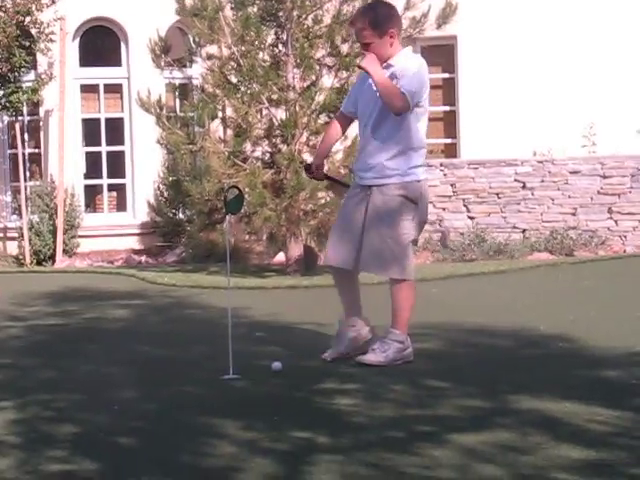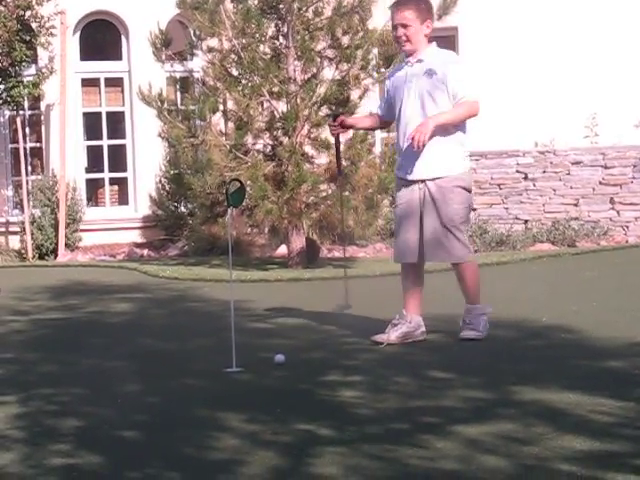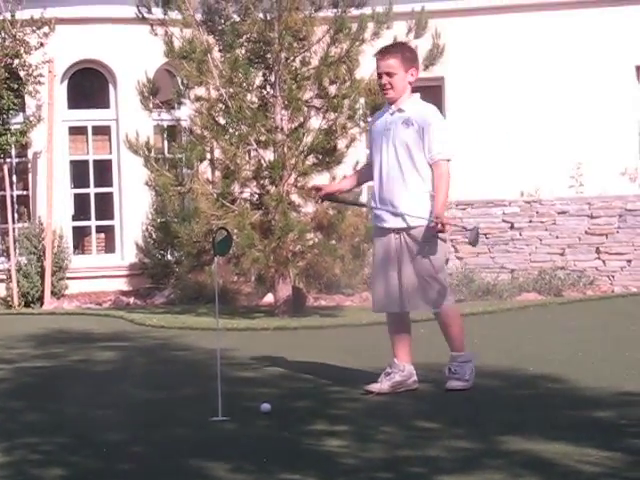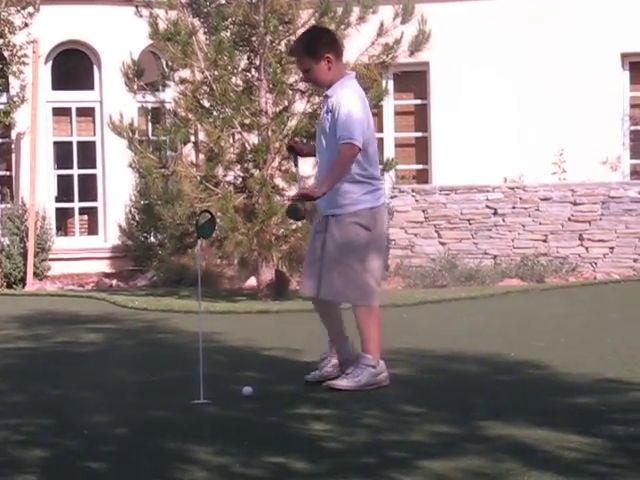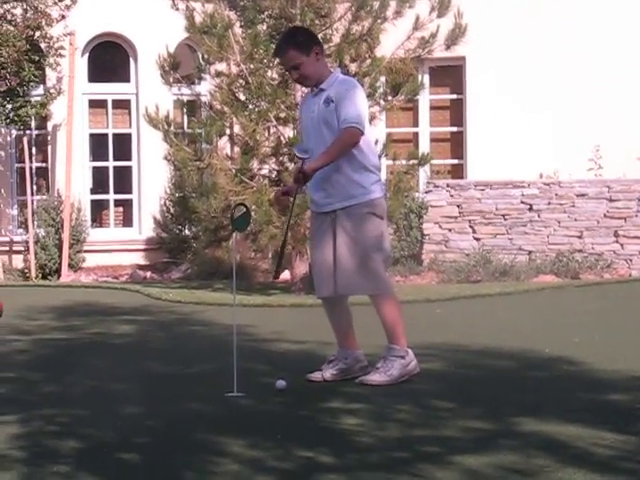
dt=1s
person 1, frame 1
left shoulder: (413, 66)
right shoulder: (366, 76)
left elbow: (399, 104)
right elbow: (343, 118)
left wrist: (375, 71)
right wrist: (320, 155)
left hip: (400, 182)
right hip: (363, 181)
left knee: (396, 261)
right knee: (339, 256)
left ankle: (398, 340)
right ankle: (354, 324)
person 1, frame 2
left shoulder: (446, 62)
right shoulder: (395, 75)
left elbow: (472, 106)
right elbow: (385, 118)
left wrist: (432, 121)
right wrist: (354, 122)
left hip: (447, 173)
right hip: (408, 175)
left knee: (455, 247)
right knee: (407, 250)
left ankle: (476, 313)
right ankle: (411, 320)
person 1, frame 3
left shoulder: (426, 115)
right shoulder: (378, 120)
left elbow: (441, 164)
left wrist: (440, 207)
right wrist: (337, 185)
left hip: (420, 223)
right hip: (386, 223)
left knee: (435, 294)
right knee: (390, 299)
left ankle: (461, 360)
right ankle: (402, 369)
person 1, frame 4
left shoulder: (347, 97)
right shoulder: (333, 98)
left elbow: (350, 149)
left wrist: (321, 187)
right wrist: (308, 149)
left hip: (356, 208)
right hip: (333, 209)
left knee: (359, 288)
right knee: (317, 285)
left ankle: (372, 364)
right ankle: (341, 351)
person 1, frame 5
left shoulder: (347, 89)
right shoulder: (306, 103)
left elbow: (353, 133)
left wrist: (317, 164)
right wrist: (293, 187)
left hip: (360, 200)
right hip: (323, 205)
left knee: (373, 278)
right knee: (328, 286)
left ankle: (400, 355)
right ankle: (349, 356)
